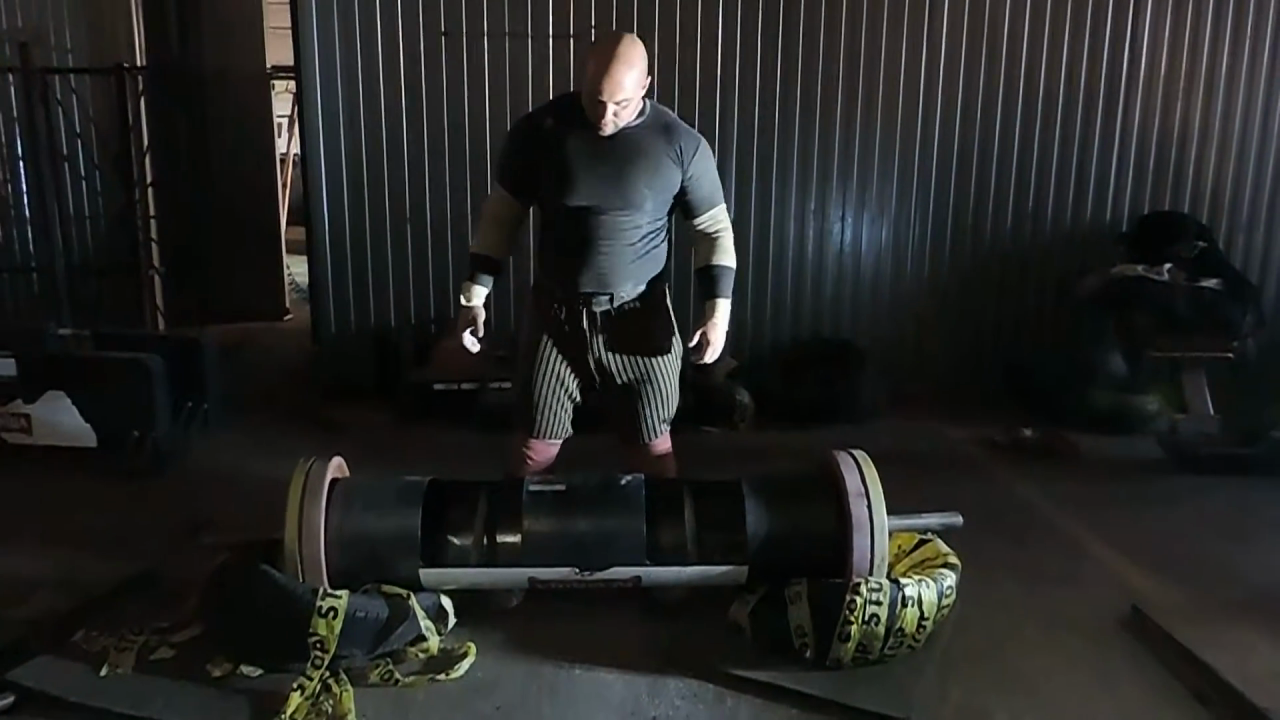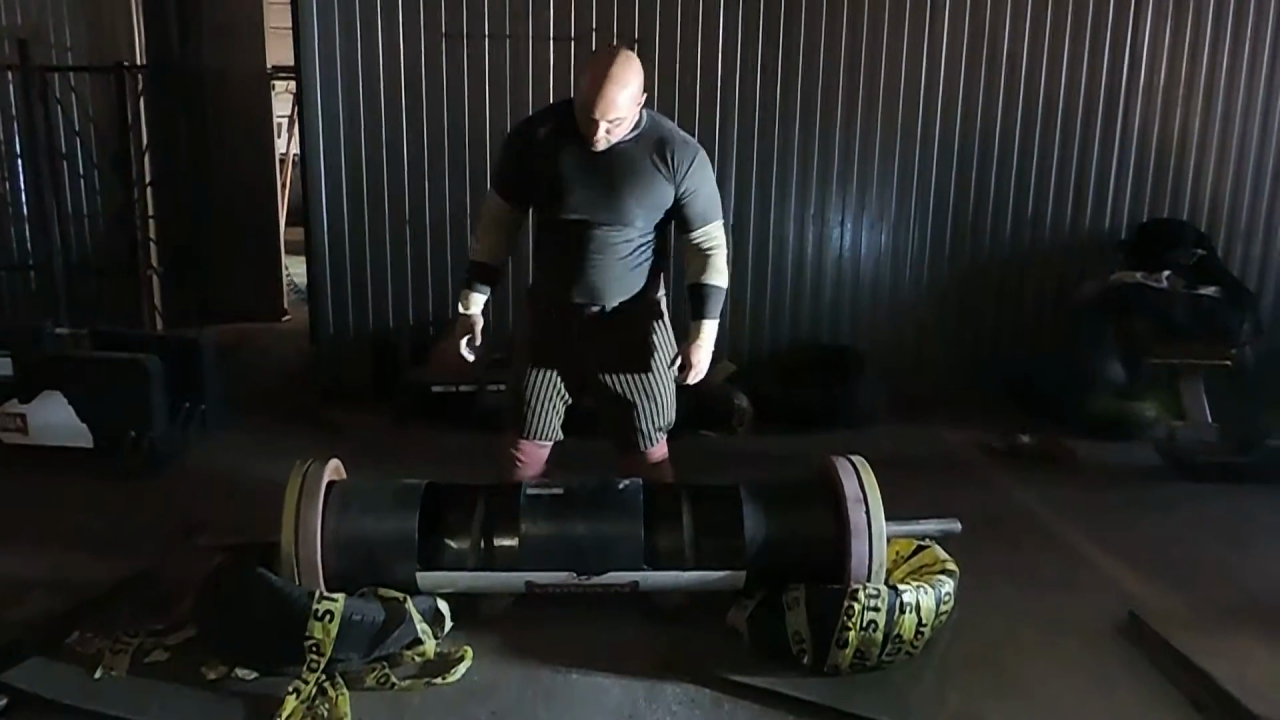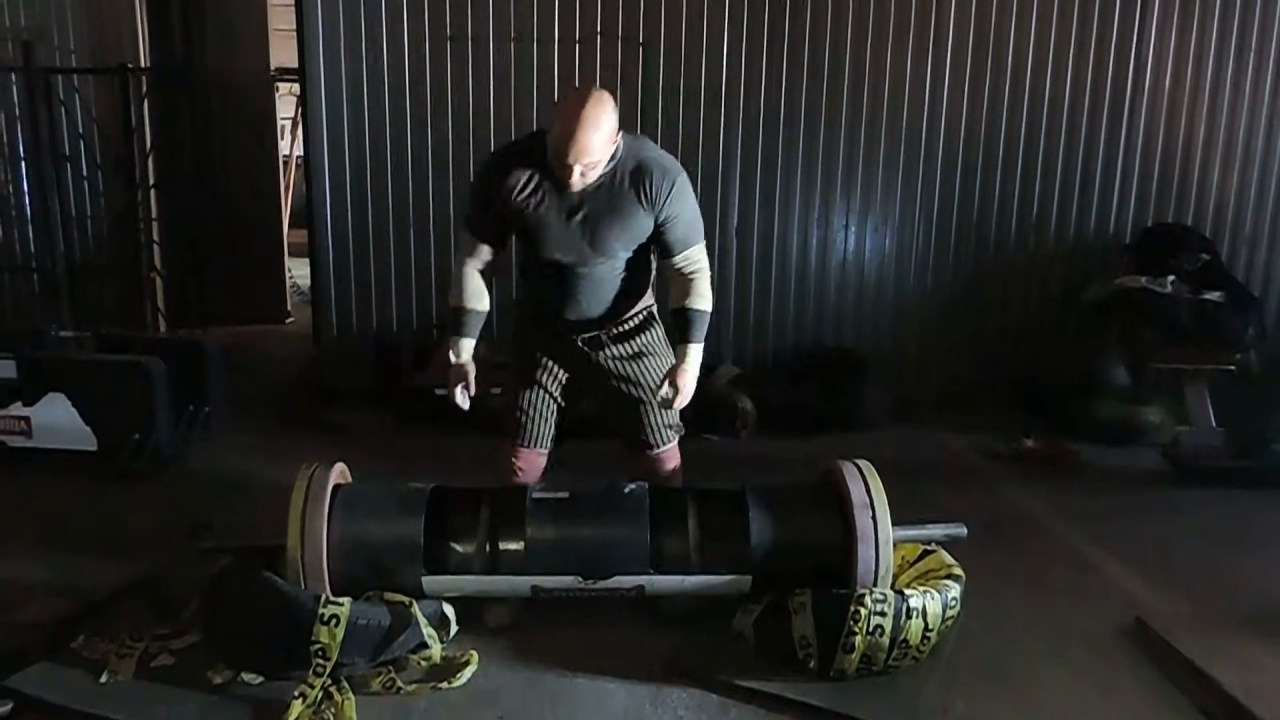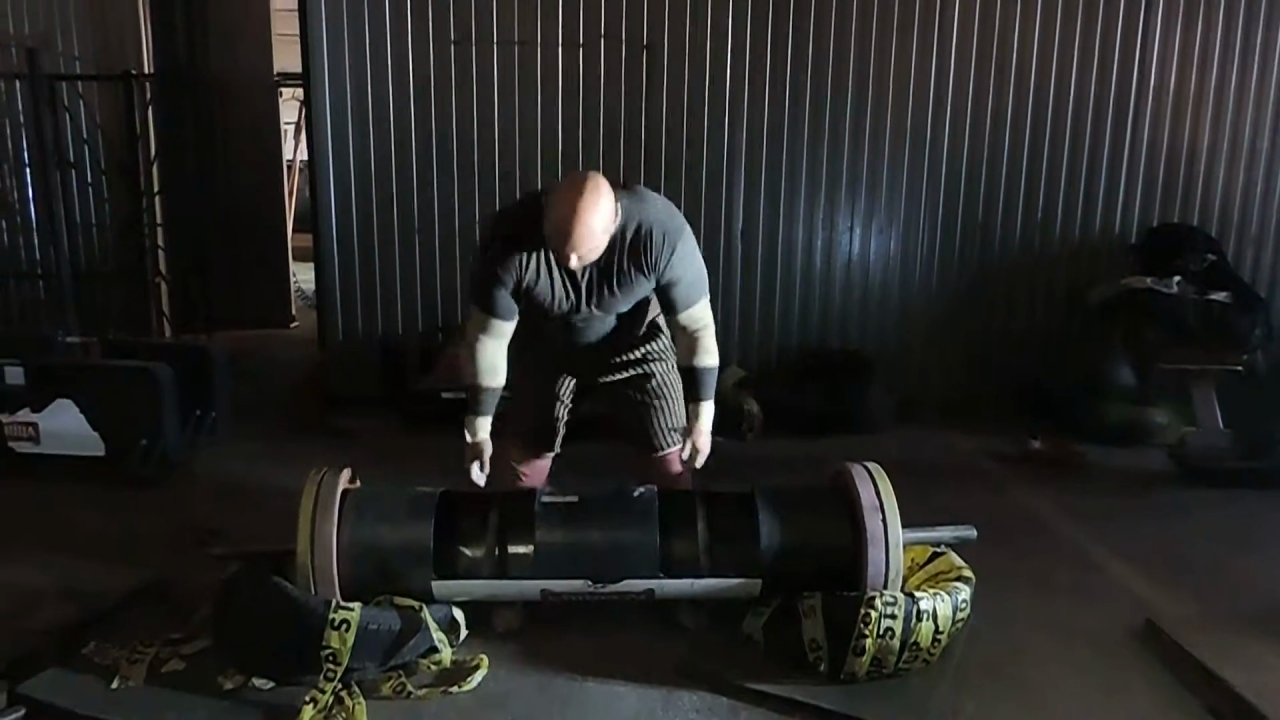
dt=0.2s
person 1, frame 1
left shoulder: (681, 143)
right shoulder: (539, 130)
left elbow: (713, 229)
right elbow: (501, 214)
left wrist: (719, 308)
right wrist: (474, 294)
left hip: (638, 316)
right hip: (554, 311)
left knee: (652, 445)
right knee: (537, 444)
person 1, frame 2
left shoulder: (678, 154)
right shoulder: (534, 137)
left elbow: (709, 245)
right elbow: (498, 221)
left wrist: (704, 330)
right wrist: (472, 301)
left hip: (633, 323)
right hip: (550, 317)
left knee: (648, 452)
right knee: (527, 447)
person 1, frame 3
left shoulder: (658, 177)
right shoulder: (507, 173)
left elbow: (691, 269)
right elbow: (474, 262)
left wrist: (689, 357)
right wrist: (462, 348)
left hip: (627, 332)
right hip: (541, 331)
left knee: (660, 455)
right knee: (524, 458)
person 1, frame 4
left shoulder: (661, 233)
right shoulder: (510, 239)
left elbow: (697, 326)
right elbow: (489, 338)
left wrist: (702, 413)
right wrist: (479, 427)
left hip: (636, 347)
right hip: (547, 348)
left knee: (673, 463)
right knee: (523, 467)
